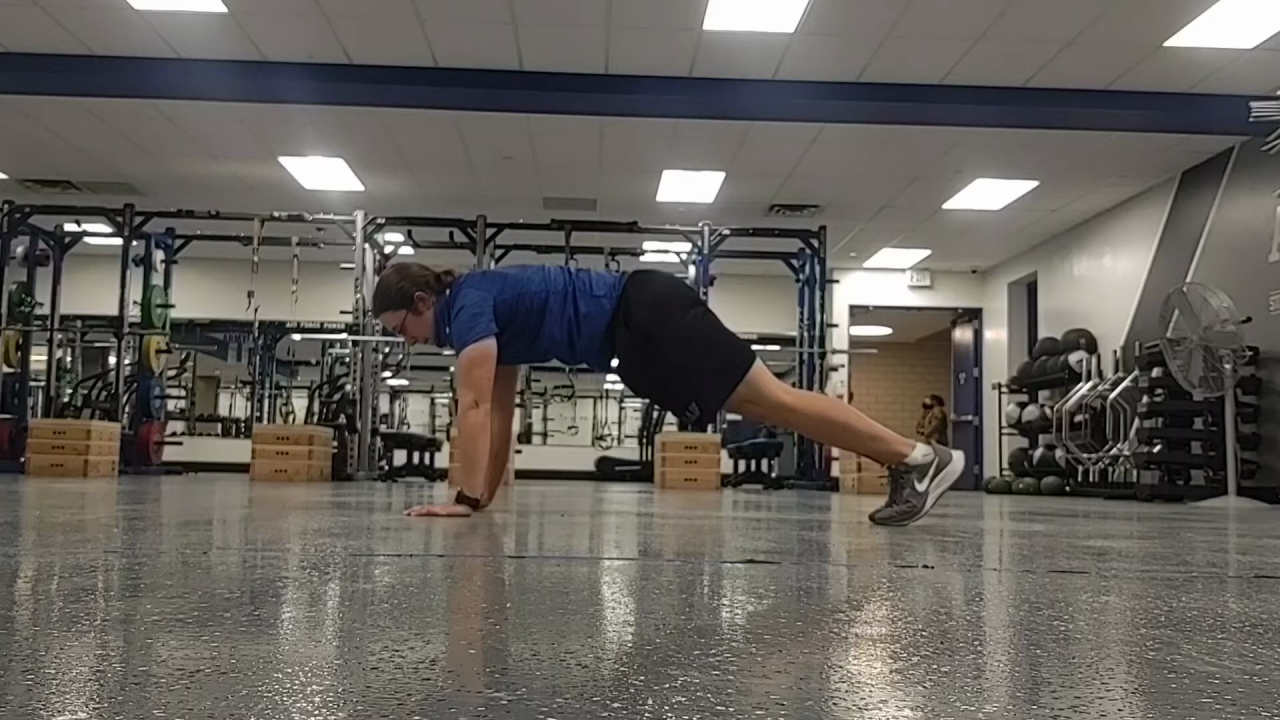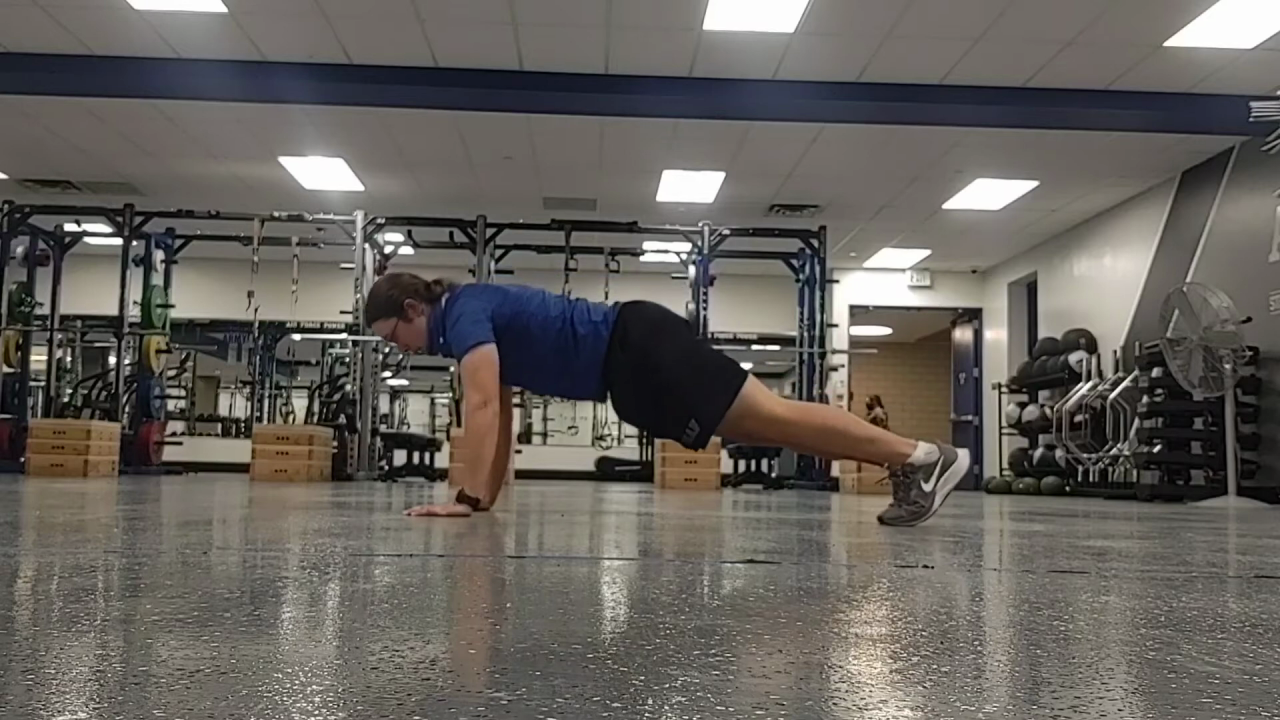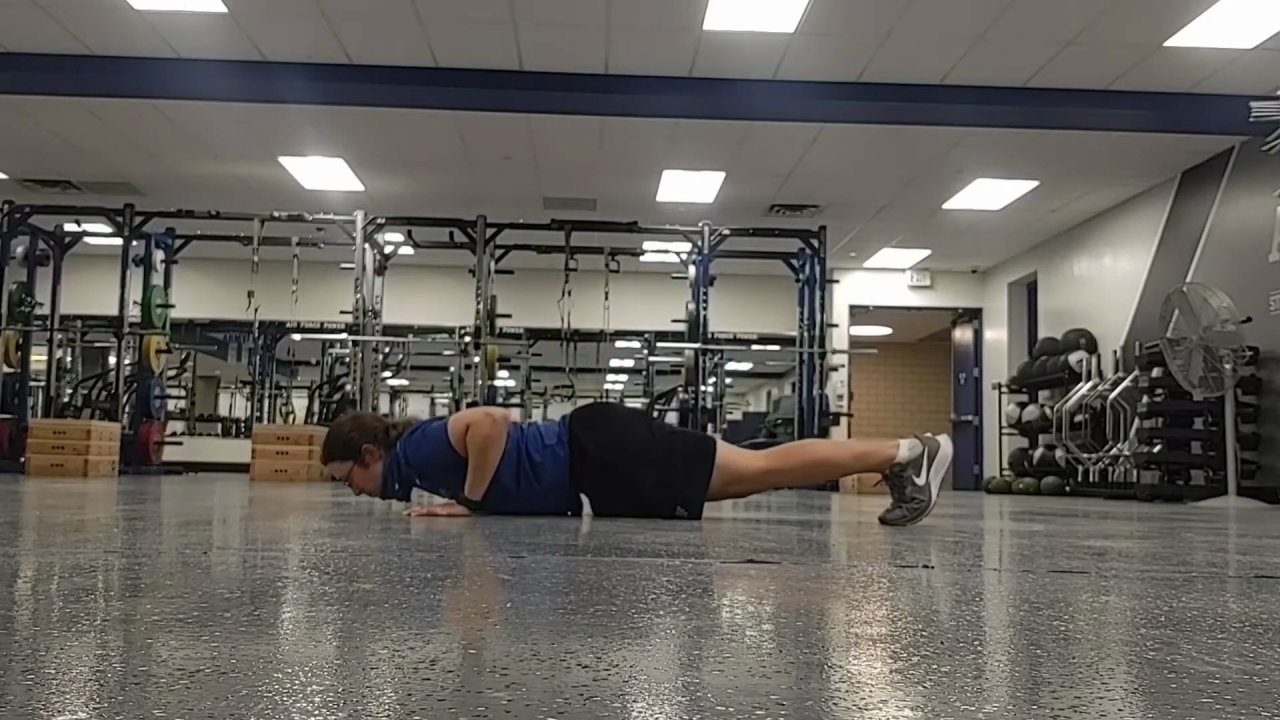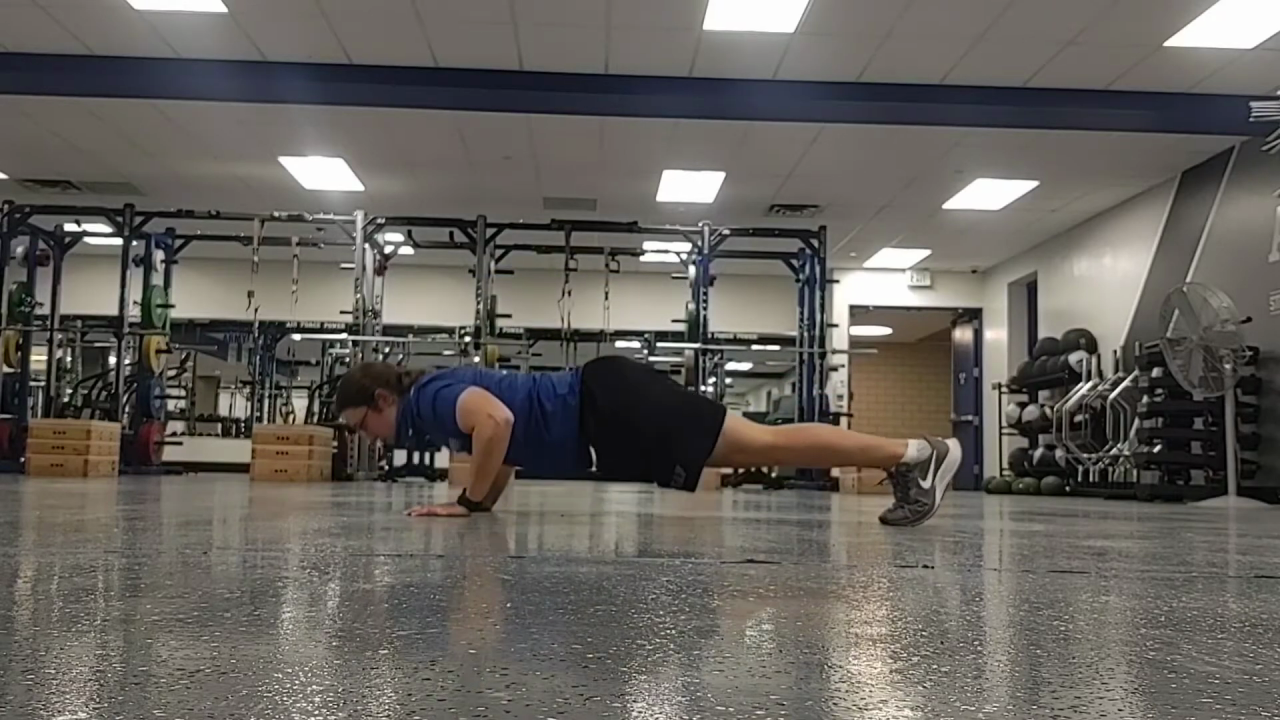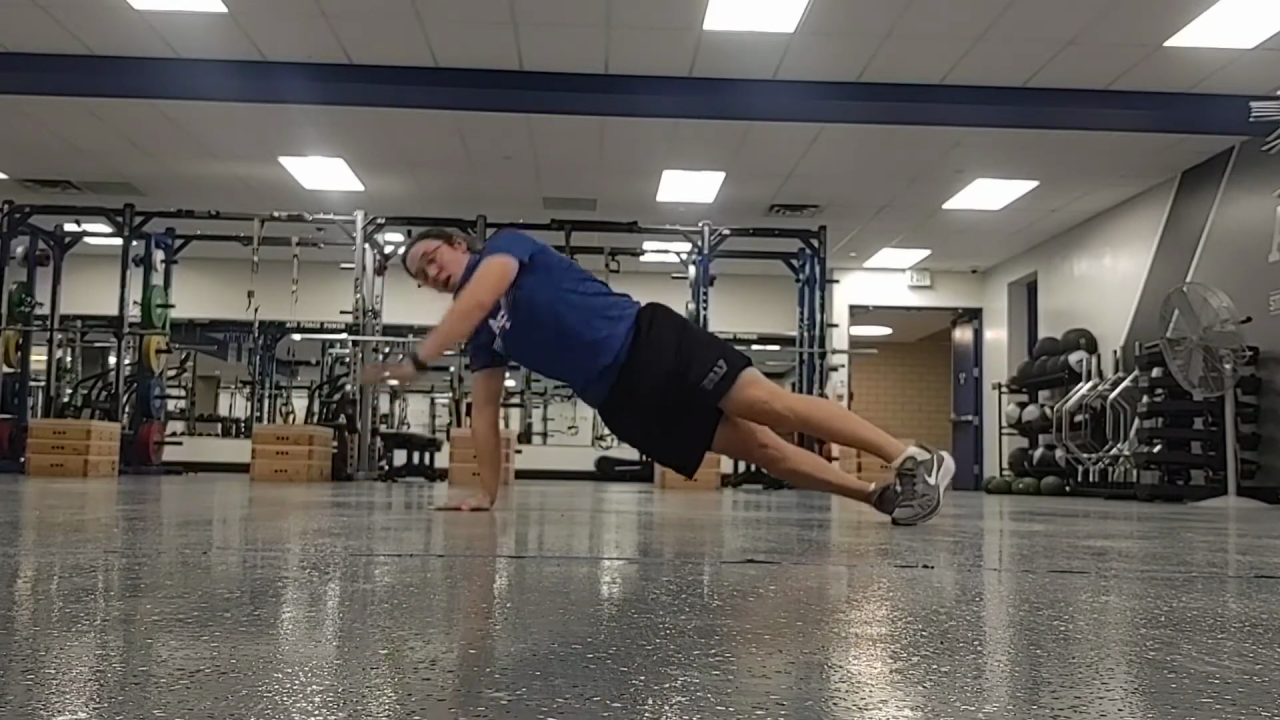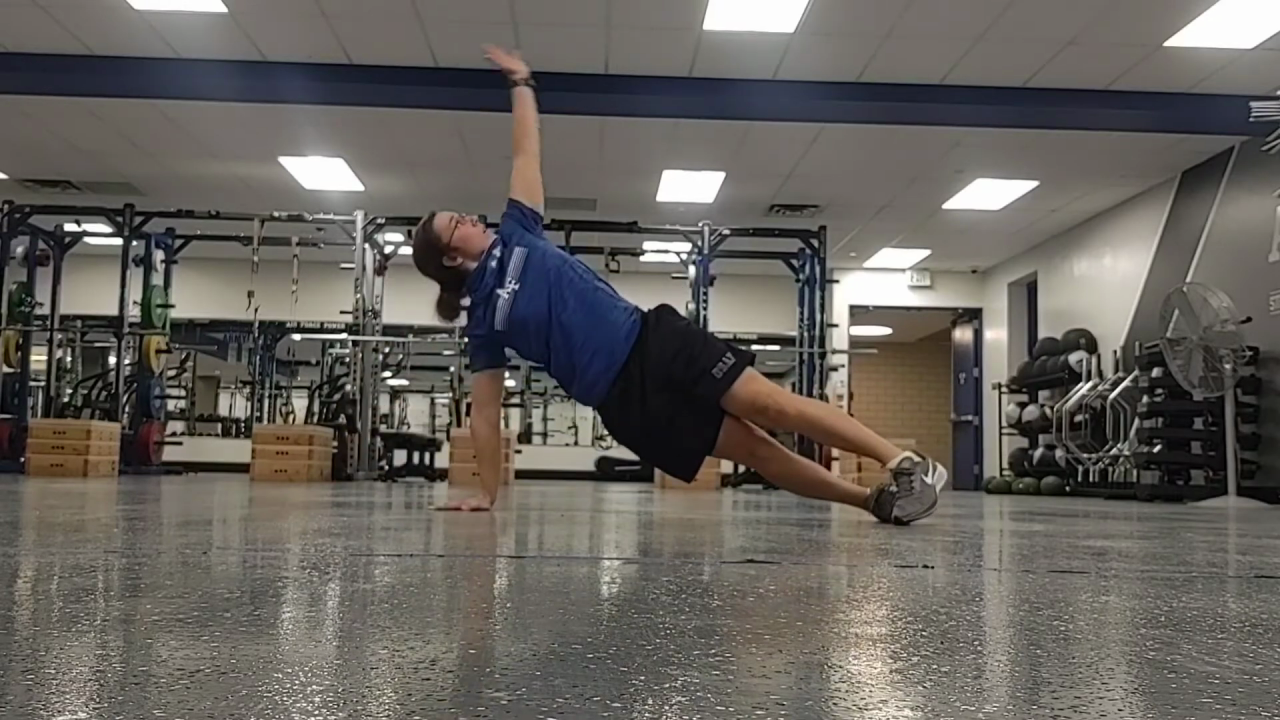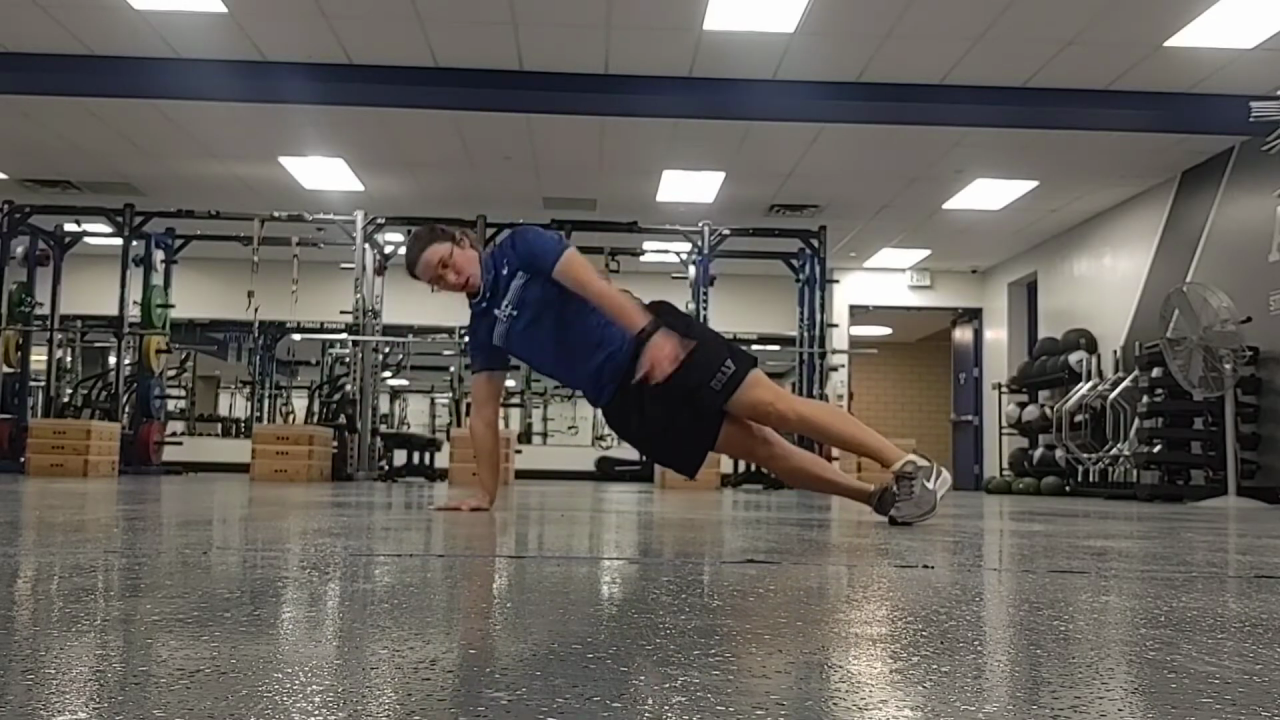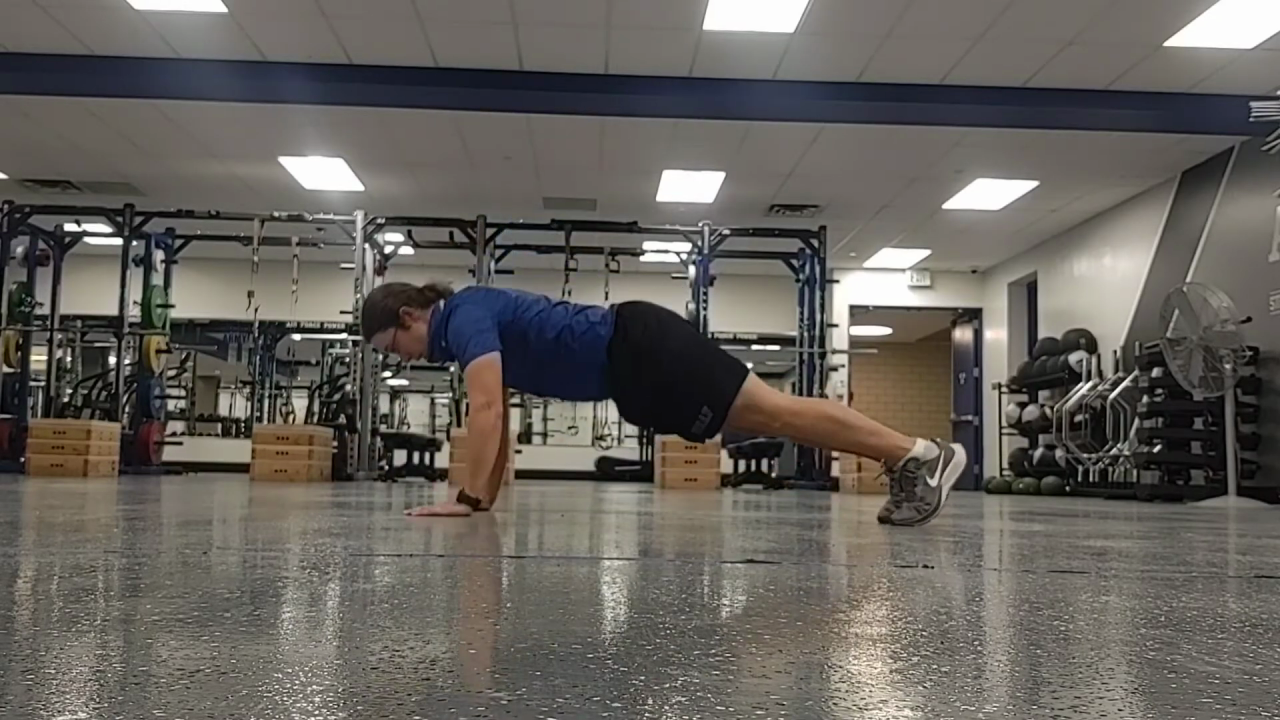
dt=0.7s
person 1, frame 1
left shoulder: (468, 302)
right shoulder: (485, 310)
left elbow: (474, 404)
right elbow: (501, 407)
left wrist: (466, 498)
right wrist: (487, 495)
left hip: (647, 317)
right hip: (641, 327)
left knee: (774, 400)
right knee: (765, 404)
left ankle: (920, 458)
right ankle: (911, 461)
person 1, frame 2
left shoulder: (463, 313)
right shoulder: (471, 315)
left elbow: (482, 408)
right elbow: (499, 413)
left wrist: (468, 498)
right wrist: (487, 496)
left hip: (638, 348)
right hip: (630, 362)
left knee: (770, 416)
right knee: (765, 427)
left ankle: (922, 456)
right ankle: (912, 462)
person 1, frame 3
left shoulder: (417, 453)
right shoulder: (421, 452)
left elbow: (489, 420)
left wrist: (469, 501)
right wrist: (477, 499)
left hip: (597, 452)
right hip: (590, 453)
left knee: (757, 469)
right knee: (751, 470)
left ankle: (908, 453)
right ankle: (903, 454)
person 1, frame 4
left shoulder: (431, 397)
right shoulder: (440, 396)
left elbow: (498, 420)
right elbow: (503, 445)
left wrist: (468, 502)
right wrist: (483, 500)
left hip: (609, 403)
right hip: (601, 415)
left knee: (760, 443)
right knee: (757, 448)
left ankle: (916, 453)
right ankle: (906, 457)
person 1, frame 5
left shoulder: (502, 255)
right shoulder: (486, 336)
left elbow: (481, 292)
right elbow: (485, 413)
left wrist: (417, 360)
right wrist: (488, 493)
left hip: (654, 342)
right hip: (623, 401)
left knee: (770, 403)
right knee: (755, 445)
left ankle: (912, 459)
right ankle: (882, 493)
person 1, frame 6
left shoulder: (515, 238)
right shoulder: (483, 325)
left elbow: (527, 149)
right elbow: (485, 411)
left wrist: (520, 82)
right wrist: (487, 494)
left hip: (654, 342)
right hip: (625, 402)
left knee: (770, 405)
right knee: (755, 450)
left ankle: (903, 464)
right ankle: (875, 499)
person 1, frame 7
left shoulder: (521, 245)
right shoulder: (483, 326)
left elbow: (588, 280)
right elbow: (484, 413)
left wrist: (649, 330)
right wrist: (486, 493)
left hip: (655, 348)
right hip: (627, 402)
left knee: (772, 405)
right knee: (754, 444)
left ankle: (910, 467)
right ankle: (877, 494)
person 1, frame 8
left shoulder: (465, 314)
right shoulder: (465, 333)
left elbow: (486, 412)
right elbow: (495, 418)
left wrist: (470, 497)
right wrist: (487, 495)
left hip: (641, 346)
right hip: (633, 382)
left knee: (772, 411)
right knee: (767, 421)
left ankle: (923, 455)
right ankle: (903, 461)
